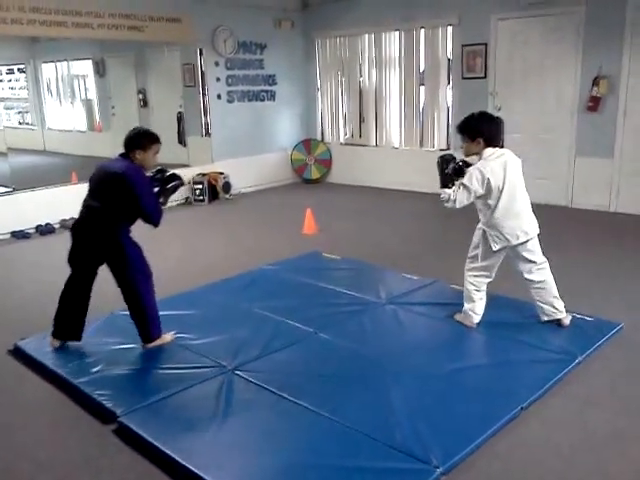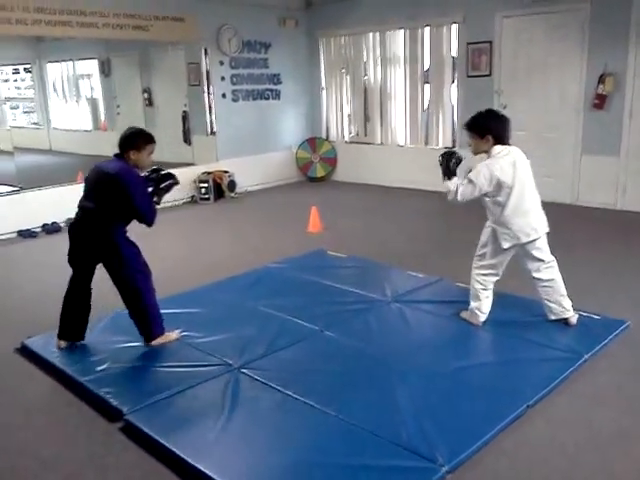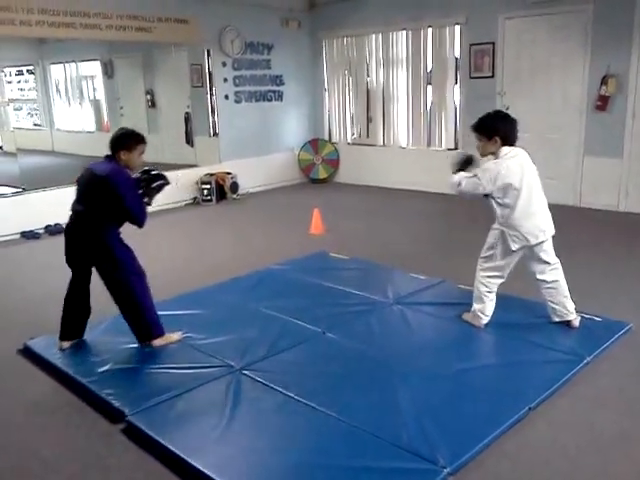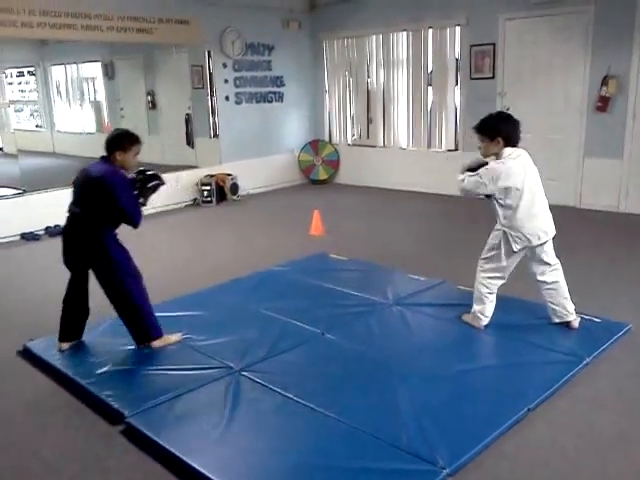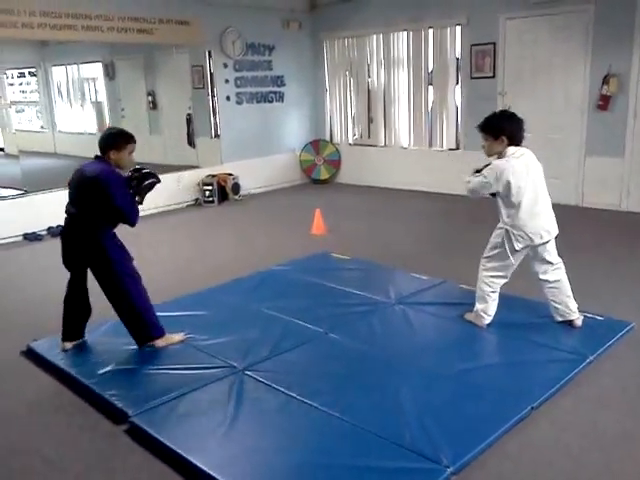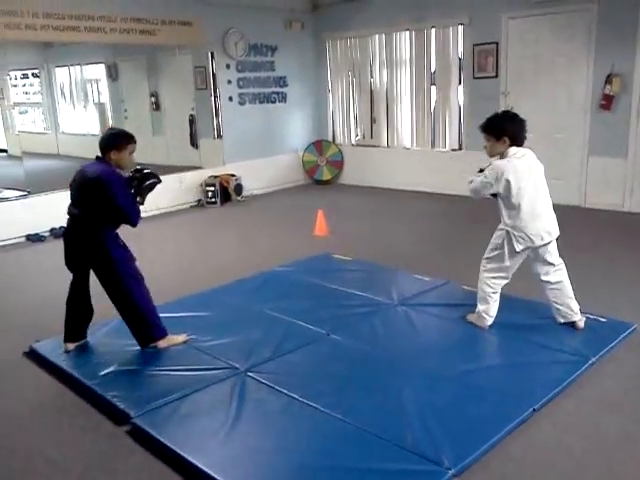
dt=0.1s
person 1, frame 1
left shoulder: (106, 168)
right shoulder: (135, 175)
right elbow: (153, 218)
left wrist: (148, 187)
right wrist: (160, 195)
left hip: (84, 229)
right hip: (111, 236)
left knee: (78, 281)
right knee: (139, 279)
left ankle: (61, 334)
right ankle: (152, 335)
person 1, frame 2
left shoulder: (101, 167)
right shoulder: (128, 176)
right elbow: (147, 218)
left wrist: (144, 187)
right wrist: (153, 195)
left hip: (80, 230)
right hip: (106, 235)
left knee: (79, 281)
right knee: (137, 279)
left ankle: (66, 335)
right ankle: (155, 334)
person 1, frame 3
left shoulder: (94, 169)
right shoulder: (120, 177)
right elbow: (137, 218)
left wrist: (134, 188)
right wrist: (144, 196)
left hip: (76, 233)
right hip: (101, 238)
left knee: (79, 282)
right knee: (131, 282)
left ankle: (68, 336)
right ankle: (154, 334)
person 1, frame 4
left shoulder: (89, 170)
right shoulder: (115, 178)
right elbow: (133, 219)
left wrist: (131, 189)
right wrist: (140, 197)
left hip: (73, 235)
right hip: (97, 239)
left knee: (77, 283)
right knee: (127, 284)
left ankle: (67, 337)
right ankle: (152, 336)
person 1, frame 5
left shoulder: (84, 170)
right shoulder: (110, 177)
right elbow: (130, 218)
left wrist: (127, 186)
right wrist: (137, 195)
left hip: (72, 235)
right hip: (96, 239)
left knee: (77, 283)
right knee: (127, 284)
left ankle: (70, 337)
right ankle: (154, 335)
person 1, frame 6
left shoulder: (85, 171)
right shoulder: (111, 177)
right elbow: (131, 218)
left wrist: (128, 186)
right wrist: (137, 196)
left hip: (74, 237)
right hip: (98, 240)
left knee: (79, 284)
right knee: (129, 285)
left ankle: (72, 338)
right ankle: (156, 336)
person 2, frame 1
left shoulder: (478, 171)
right shoulder: (510, 157)
left elbow: (455, 200)
left hip: (496, 232)
right hip: (524, 226)
left knee: (476, 271)
right knee: (537, 270)
left ankle: (470, 315)
right ankle: (558, 314)
person 2, frame 2
left shoulder: (488, 168)
right shoulder: (518, 154)
left elbow: (459, 193)
left wrist: (449, 174)
left hip: (505, 229)
right hip: (532, 224)
left knee: (484, 269)
right knee: (545, 268)
left ankle: (477, 313)
right ankle: (565, 312)
person 2, frame 3
left shoulder: (494, 169)
right shoulder: (522, 156)
left elbow: (463, 187)
left wrist: (460, 173)
right wrist: (480, 172)
left hip: (512, 231)
right hip: (539, 226)
left knee: (488, 271)
right knee: (549, 271)
left ankle: (479, 315)
right ankle: (568, 315)
person 2, frame 4
left shoulder: (497, 170)
right shoulder: (523, 157)
left elbow: (467, 186)
left wrist: (467, 172)
right wrist: (483, 169)
left hip: (514, 232)
right hip: (540, 227)
left knee: (489, 271)
right knee: (549, 272)
left ankle: (479, 316)
right ankle: (568, 316)
person 2, frame 5
left shoulder: (499, 168)
right shoulder: (529, 157)
left elbow: (473, 189)
left wrist: (477, 175)
right wrist: (488, 174)
left hip: (516, 231)
right hip: (543, 226)
left knee: (491, 270)
right knee: (552, 270)
left ankle: (481, 315)
right ankle: (571, 315)
person 2, frame 6
left shoulder: (501, 168)
right shoulder: (531, 157)
left elbow: (476, 189)
left wrist: (481, 175)
left hip: (517, 232)
right hip: (544, 227)
left knee: (492, 270)
right knee: (553, 271)
left ankle: (483, 316)
right ankle: (573, 316)
